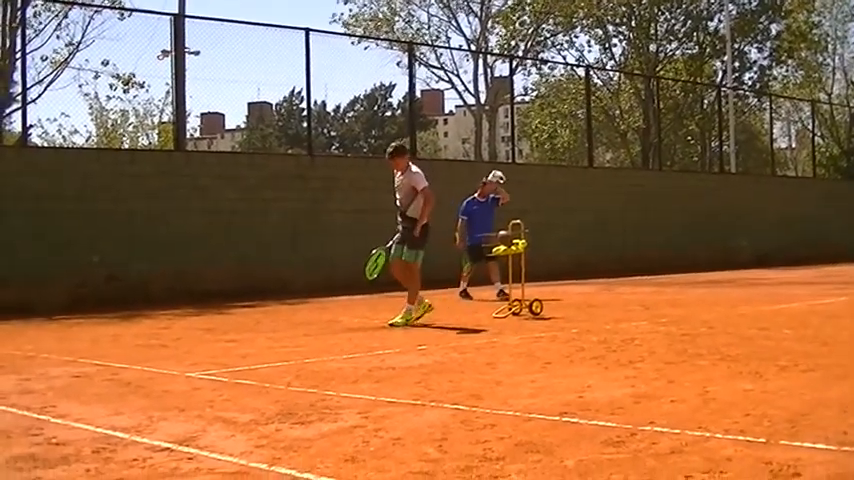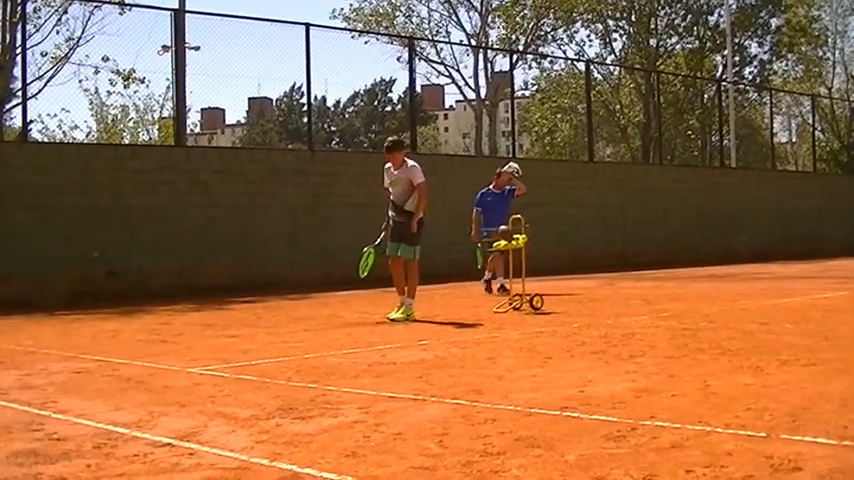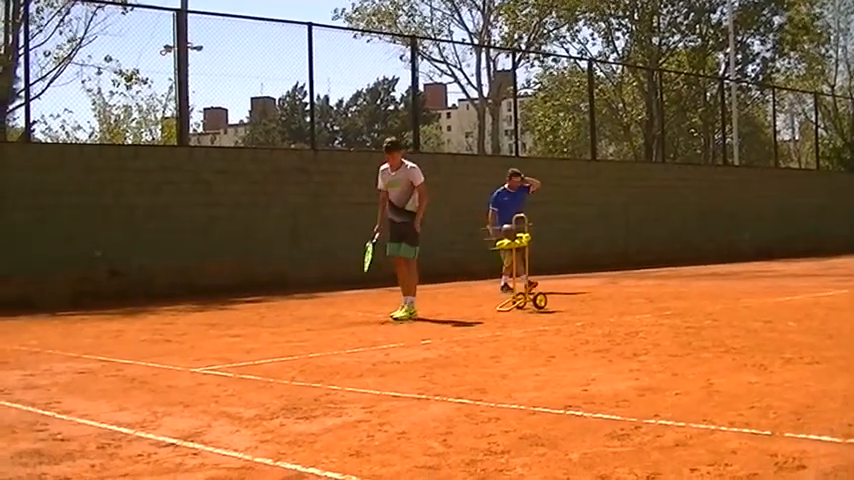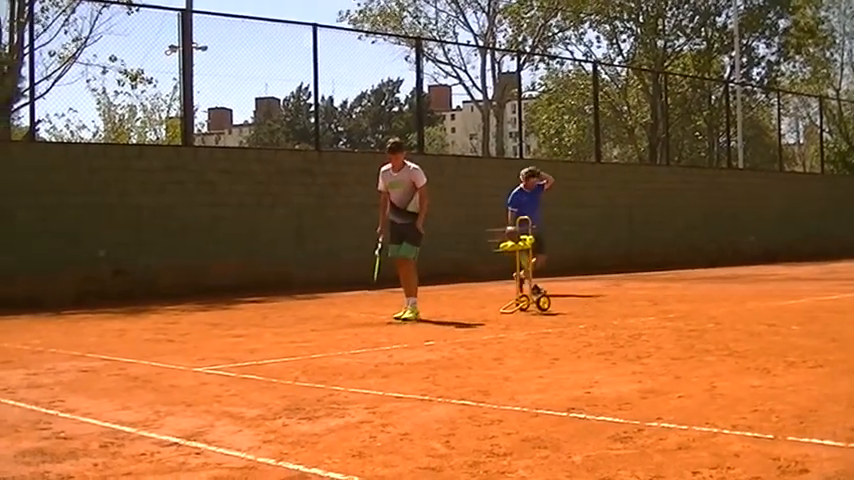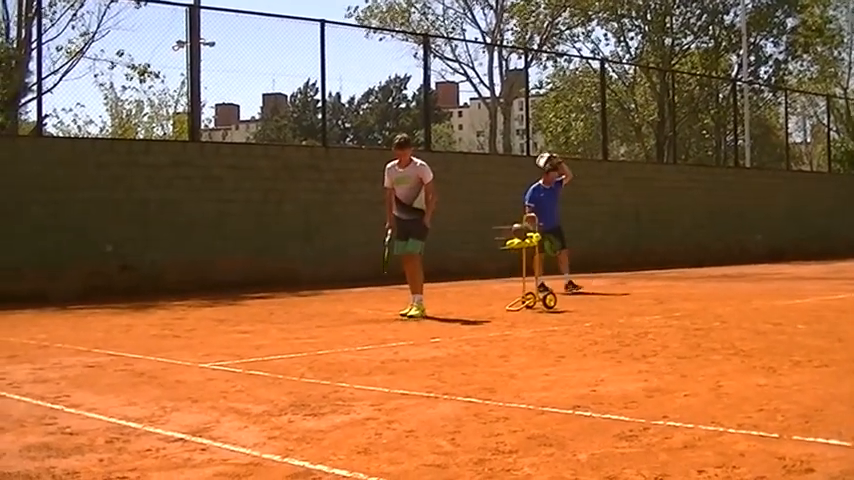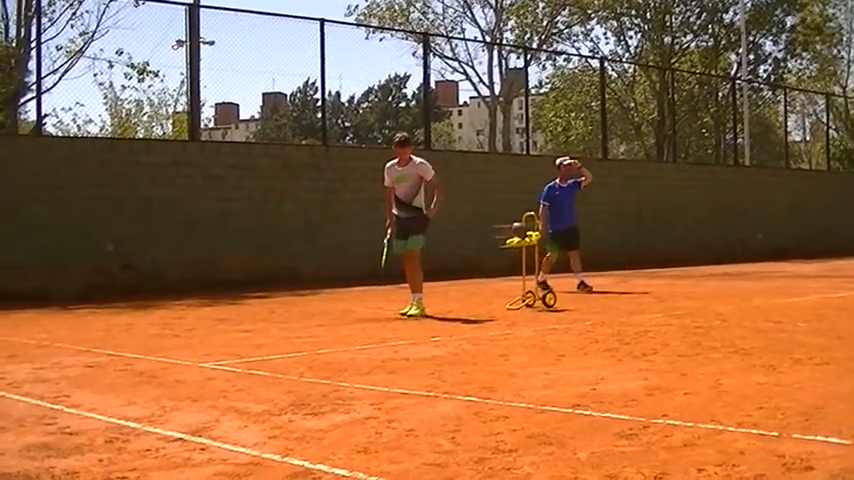
dt=0.3s
person 1, frame 1
left shoulder: (415, 174)
right shoulder: (398, 174)
left elbow: (429, 200)
left wrist: (418, 225)
left hip: (416, 228)
right hip: (404, 226)
left knee: (412, 269)
right knee: (395, 267)
left ankle: (409, 313)
right ankle: (421, 303)
person 1, frame 2
left shoulder: (412, 168)
right shoulder: (388, 169)
left elbow: (422, 195)
left wrist: (414, 220)
right wrist: (387, 221)
left hip: (411, 221)
right hip: (396, 222)
left knee: (410, 263)
right knee: (394, 264)
left ankle: (409, 308)
right ankle: (402, 304)
person 1, frame 3
left shoulder: (412, 170)
right shoulder: (383, 171)
left elbow: (423, 196)
left wrist: (417, 220)
right wrist: (380, 222)
left hip: (410, 221)
right hip: (394, 222)
left knee: (409, 262)
right knee: (398, 263)
left ankle: (411, 306)
right ankle: (405, 303)
person 1, frame 4
left shoulder: (414, 171)
right shoulder: (384, 172)
left elbow: (424, 198)
left wrist: (419, 222)
right wrist: (382, 224)
left hip: (412, 223)
right hip: (395, 223)
left knee: (408, 263)
right knee: (400, 265)
left ankle: (413, 307)
right ankle: (408, 305)
person 1, frame 5
left shoulder: (421, 167)
right shoulder: (390, 169)
left elbow: (432, 194)
left wrist: (427, 217)
right wrist: (389, 219)
left hip: (418, 219)
right hip: (400, 220)
left knee: (414, 259)
right knee: (406, 262)
left ankle: (419, 304)
right ankle: (414, 302)
person 1, frame 6
left shoulder: (420, 165)
right shoulder: (389, 168)
left elbow: (437, 188)
left wrist: (433, 208)
right wrist: (390, 218)
left hip: (417, 217)
right hip: (400, 218)
left knee: (413, 257)
right knee: (406, 260)
left ankle: (419, 302)
right ankle: (414, 301)
person 2, frame 1
left shoulder: (491, 200)
right shoulder: (468, 203)
left elbow: (506, 198)
right elbow: (461, 222)
left wrist: (497, 188)
right wrist: (460, 239)
left hip: (488, 240)
right hip: (473, 241)
left knee: (493, 263)
right knee: (469, 265)
left ankle: (500, 290)
right ankle: (462, 289)
person 2, frame 2
left shoulder: (507, 192)
right shoulder: (483, 195)
left elbow: (523, 189)
right elbow: (476, 214)
left wrist: (512, 178)
right wrist: (475, 230)
left hip: (504, 231)
right hip: (489, 232)
left knee: (500, 256)
right knee: (496, 254)
left ankle: (500, 283)
right ankle: (487, 277)
person 2, frame 3
left shoulder: (522, 190)
right shoulder: (499, 194)
left elbow: (537, 184)
right elbow: (492, 214)
left wrist: (524, 179)
right wrist: (493, 230)
right hip: (506, 231)
left knee: (512, 256)
right knee: (515, 255)
left ankle: (504, 283)
right ankle: (525, 281)
person 2, frame 4
left shoulder: (537, 189)
right shoulder: (516, 195)
left elbow: (551, 181)
right elbow: (511, 215)
left wrist: (538, 173)
right wrist: (514, 232)
left hip: (536, 231)
right hip: (524, 233)
left knee: (541, 257)
left ankle: (522, 275)
right ankle: (532, 285)
person 2, frame 5
left shoulder: (556, 185)
right shoulder: (534, 190)
left elbow: (569, 175)
right elbow: (528, 210)
left wrist: (559, 163)
left hip: (555, 227)
right hip: (540, 229)
left knee: (563, 252)
right knee: (539, 255)
left ankle: (568, 283)
right ankle: (540, 283)
person 2, frame 6
left shoulder: (574, 184)
right shoulder: (550, 188)
left elbow: (589, 178)
right elbow: (543, 209)
left wrist: (579, 167)
right wrist: (542, 226)
left hip: (572, 227)
right hip: (556, 229)
left knee: (574, 253)
right knee: (552, 255)
left ankle: (580, 282)
right ankle: (541, 279)
